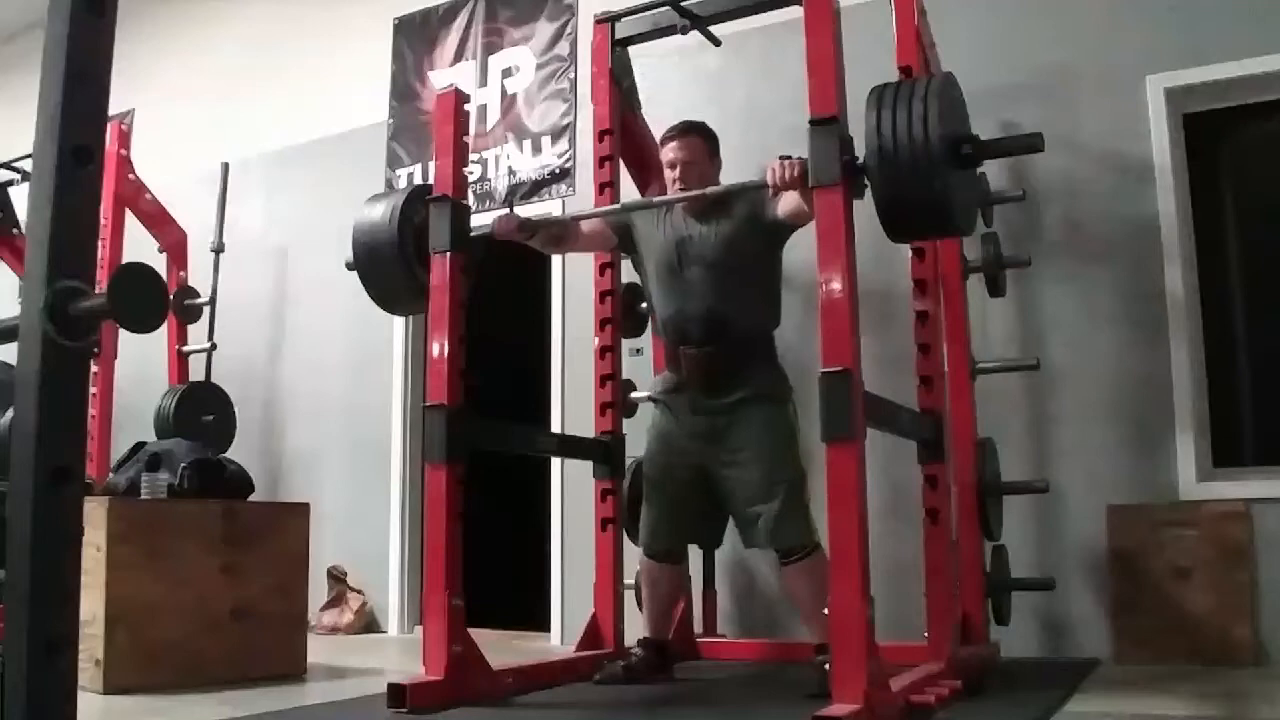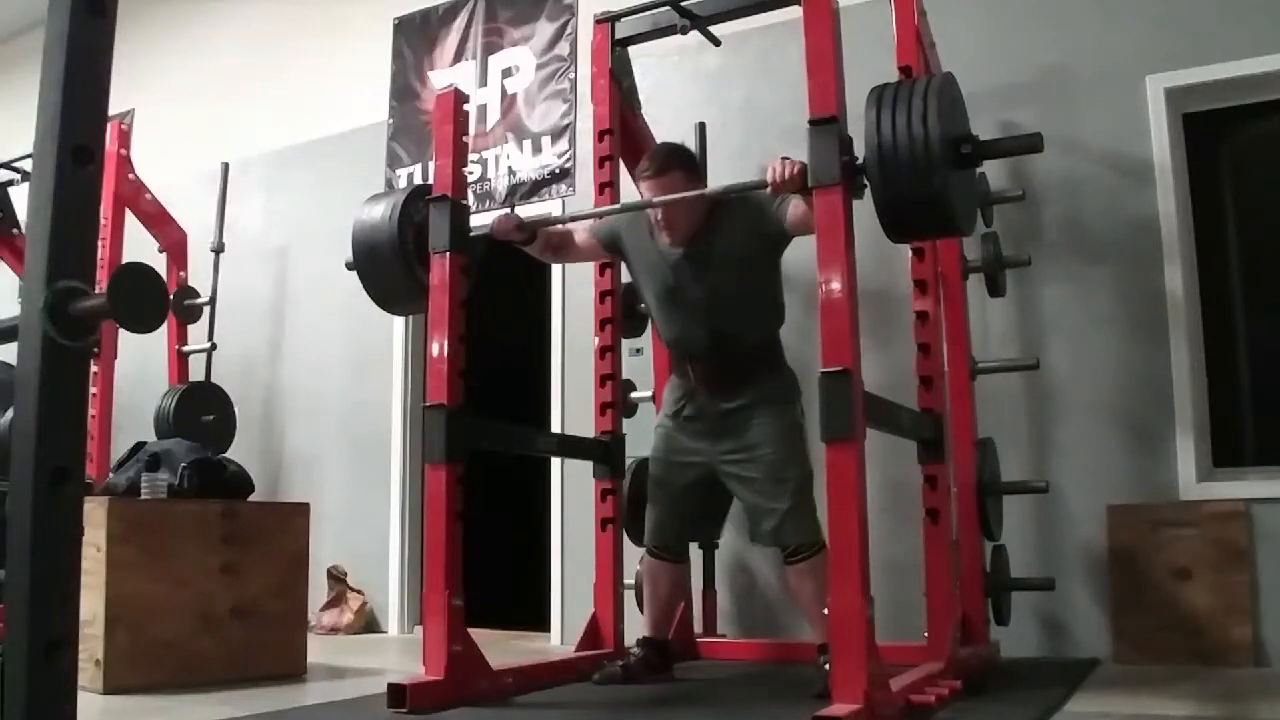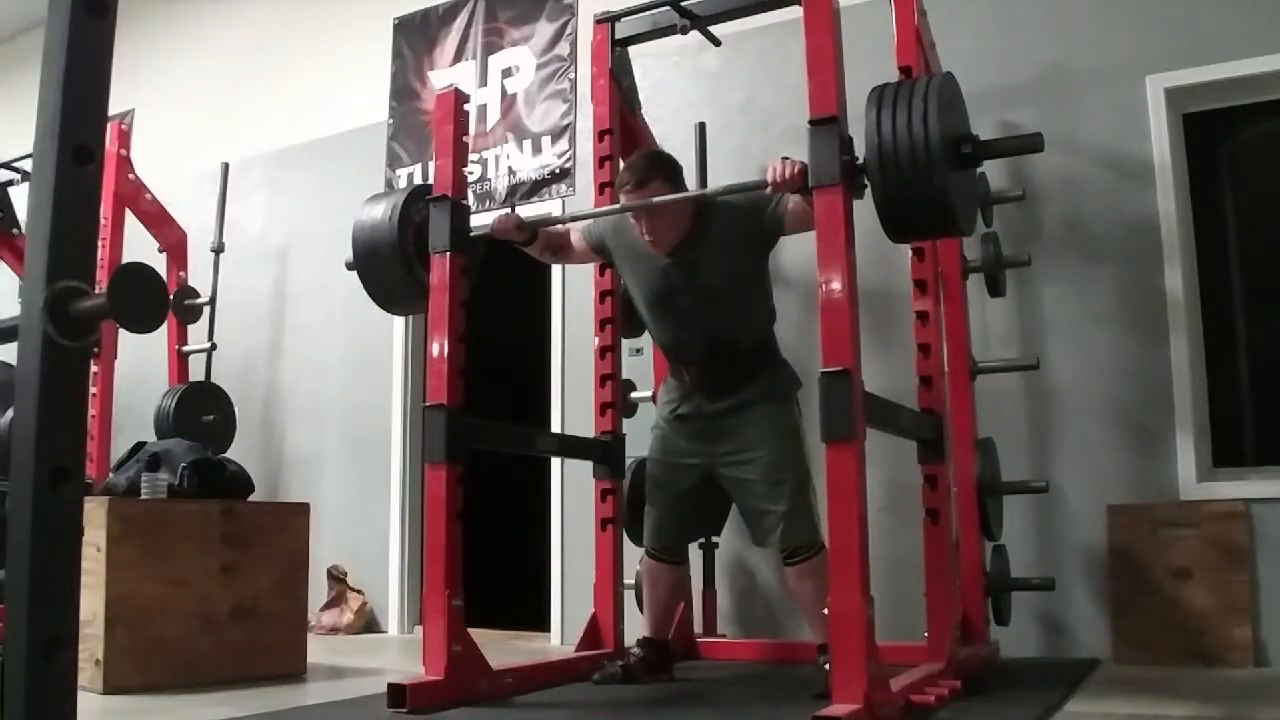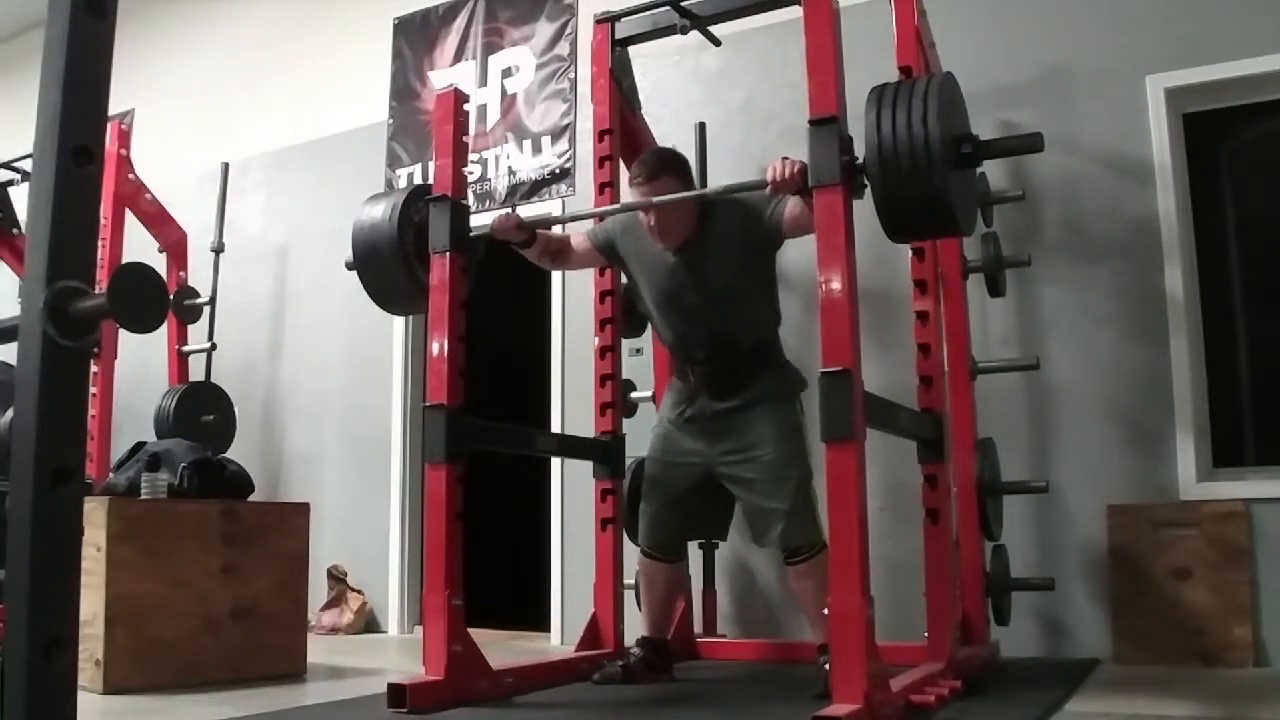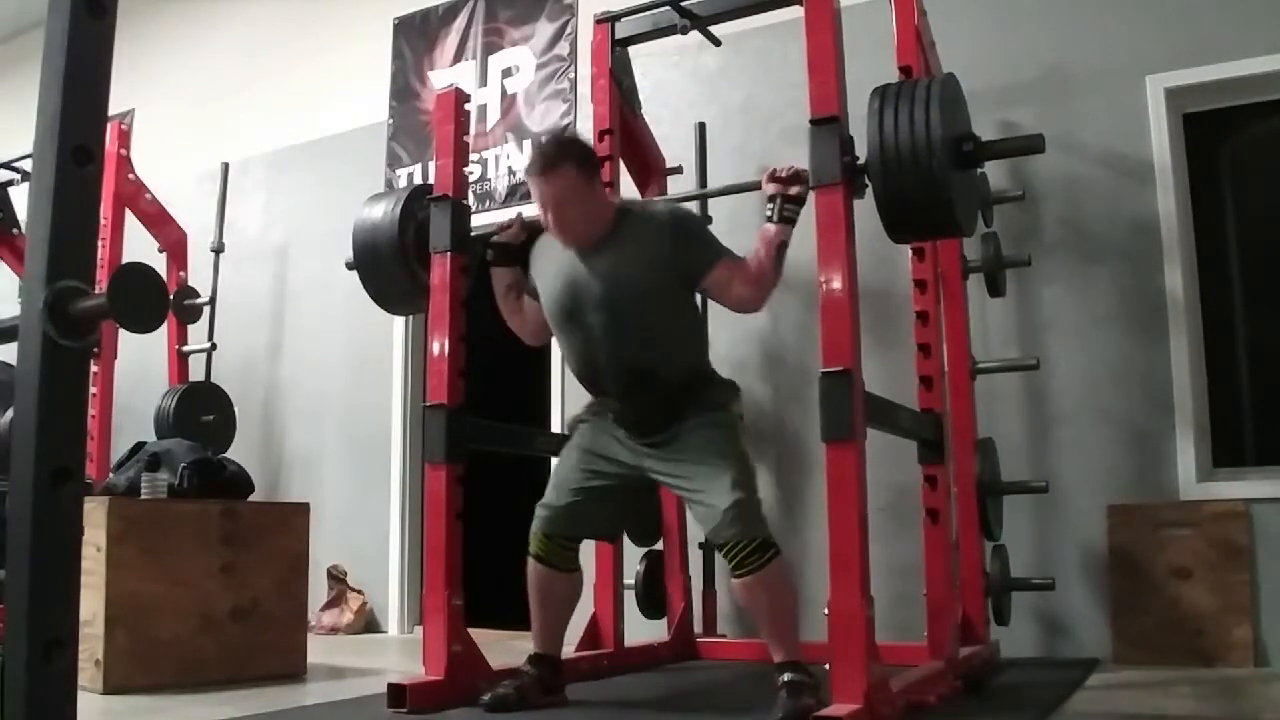
dt=1s
person 1, frame 1
left shoulder: (751, 208)
right shoulder: (643, 220)
left elbow: (806, 203)
right elbow: (570, 234)
left wrist: (801, 176)
right wrist: (525, 229)
left hip: (749, 401)
right hip: (677, 403)
left knee: (787, 536)
right knee: (660, 538)
left ankle: (829, 653)
right ankle: (653, 649)
person 1, frame 2
left shoulder: (749, 215)
right shoulder: (632, 230)
left elbow: (819, 214)
right elbow: (565, 242)
left wrist: (803, 185)
right wrist: (524, 234)
left hip: (757, 402)
right hip: (685, 403)
left knee: (793, 532)
right knee: (662, 534)
left ankle: (831, 652)
right ankle: (654, 648)
person 1, frame 3
left shoulder: (739, 216)
right shoulder: (617, 234)
left elbow: (822, 210)
right elbow: (560, 244)
left wrist: (803, 182)
right wrist: (523, 234)
left hip: (755, 401)
right hip: (682, 404)
left knee: (793, 534)
right knee: (661, 535)
left ankle: (830, 653)
right ankle: (653, 649)
person 1, frame 4
left shoulder: (743, 217)
right shoulder: (626, 233)
left elbow: (821, 215)
right elbow: (563, 251)
left wrist: (802, 185)
right wrist: (524, 236)
left hip: (758, 401)
right hip: (687, 404)
left knee: (794, 531)
right knee: (657, 531)
left ankle: (831, 653)
right ankle: (653, 649)
person 1, frame 5
left shoulder: (665, 227)
right shoulder: (543, 255)
left elbow: (750, 289)
right elbow: (531, 329)
left wrist: (780, 214)
right wrist: (503, 257)
left hip: (693, 419)
right hip: (609, 425)
left knee: (741, 533)
right knee: (548, 534)
right ankle: (544, 670)
